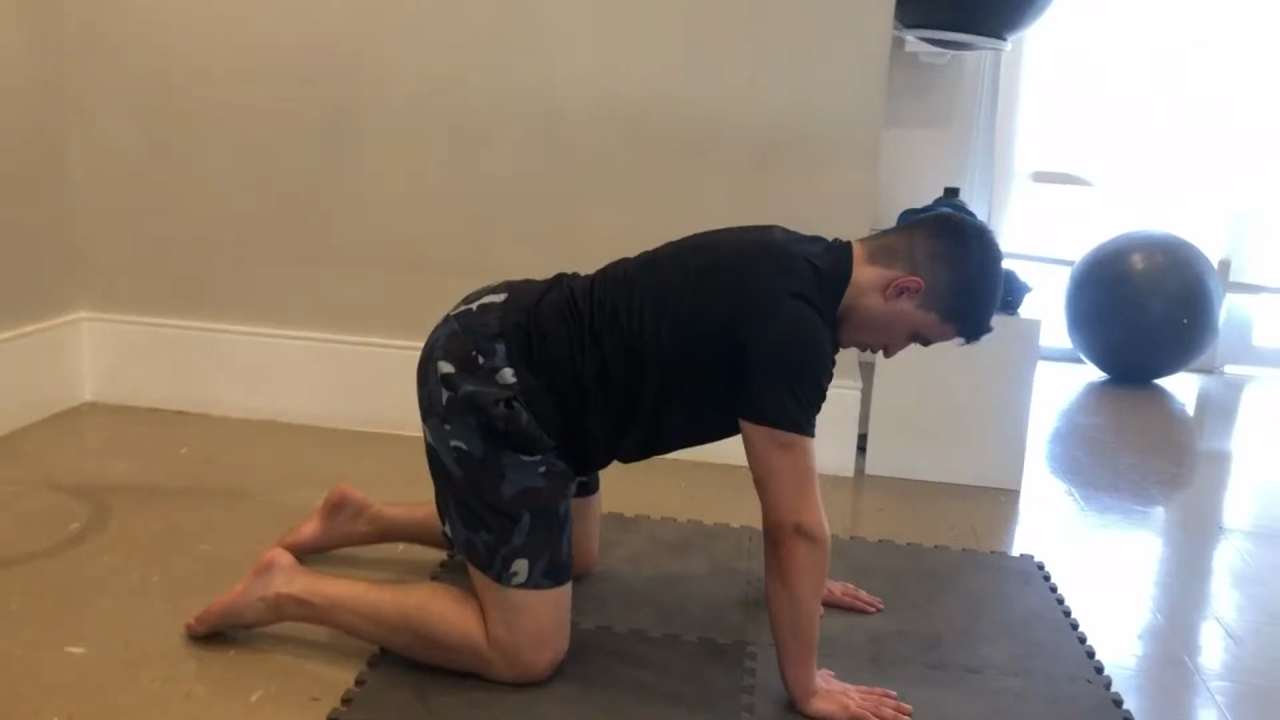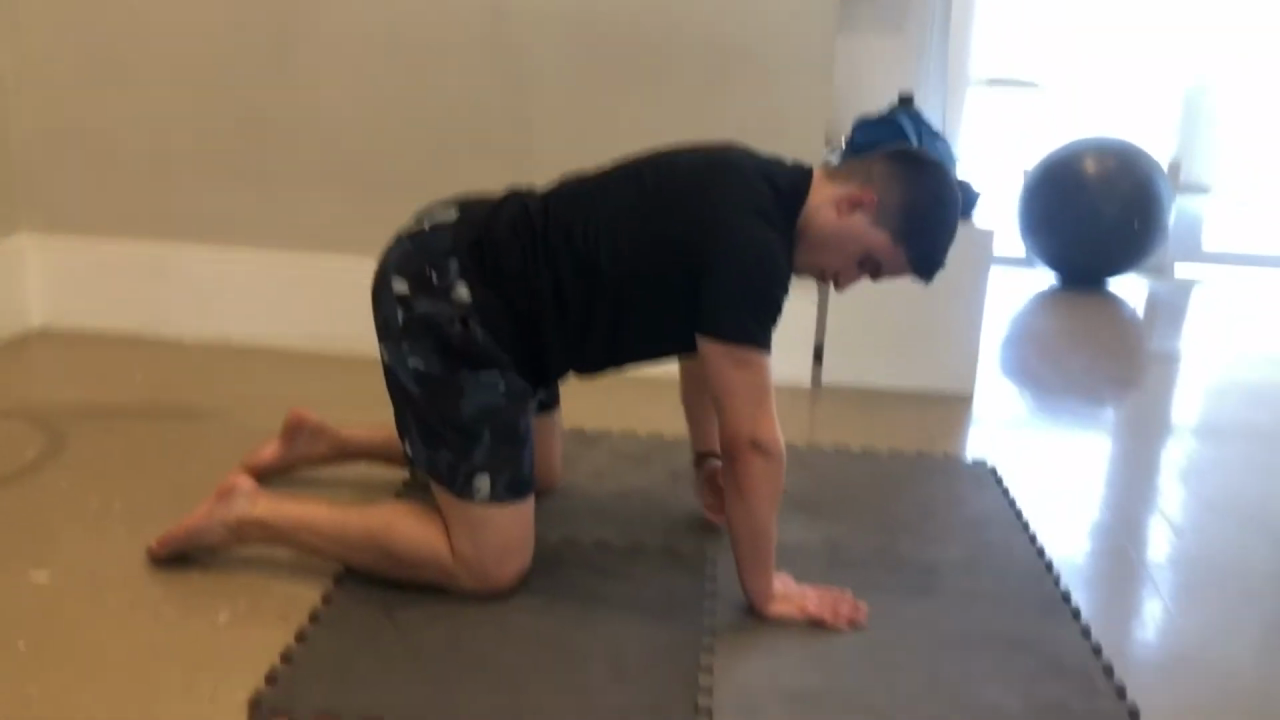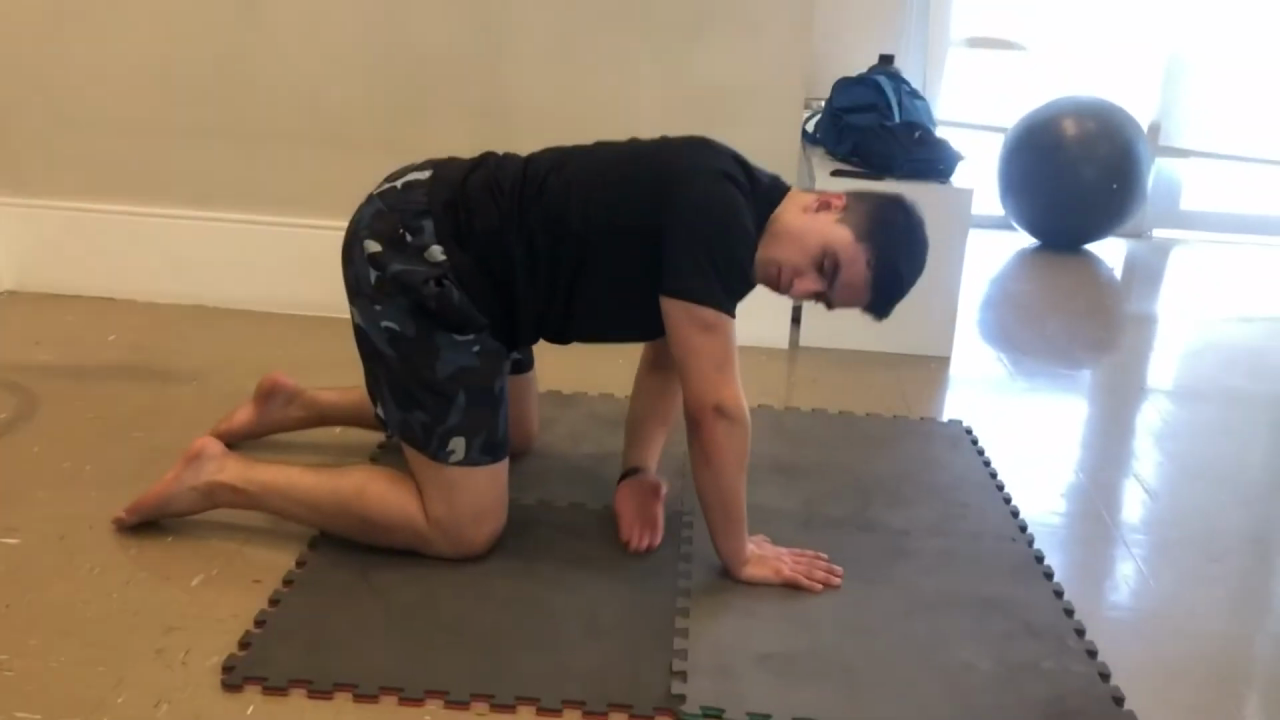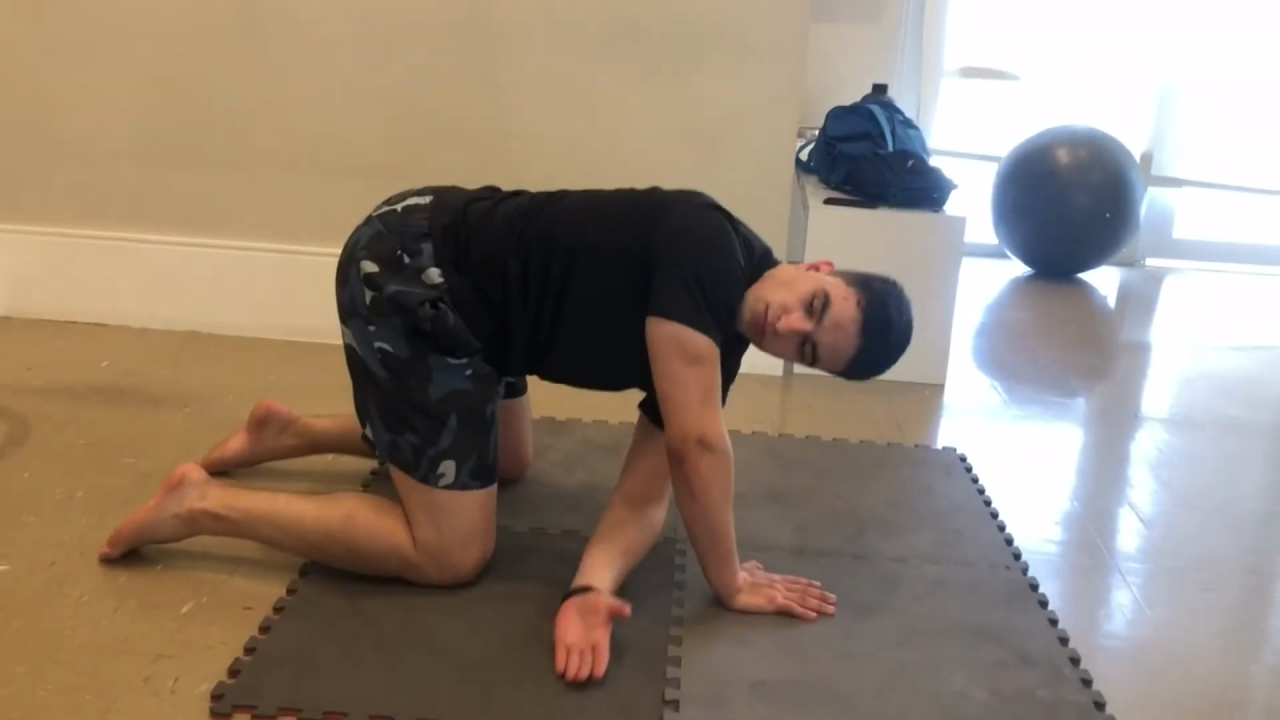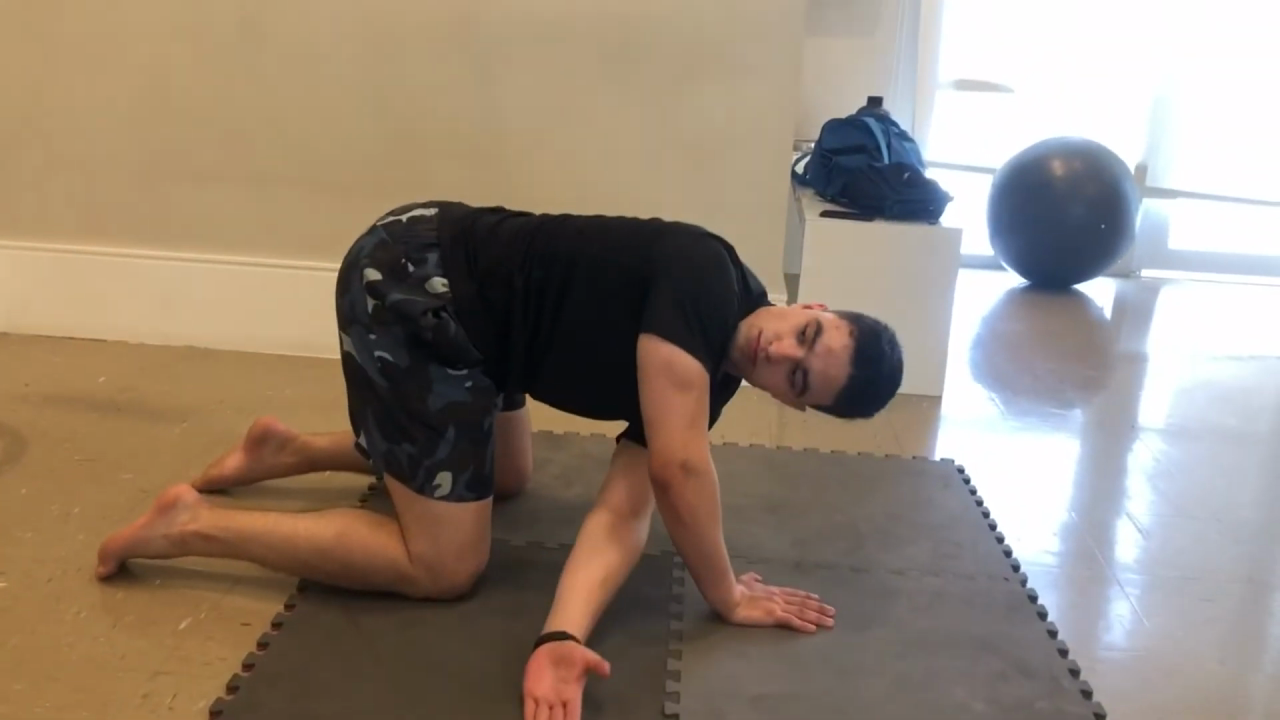
dt=0.4s
person 1, frame 1
left shoulder: (798, 275)
right shoulder: (793, 319)
right elbow: (796, 526)
left wrist: (804, 577)
left hip: (511, 355)
right hip: (487, 382)
left knee: (572, 560)
right knee: (526, 650)
left ankle: (364, 518)
right ankle: (288, 590)
person 1, frame 2
left shoulder: (755, 200)
right shoulder: (750, 236)
left elbow: (698, 333)
right elbow: (754, 439)
left wrist: (708, 460)
right wrist: (765, 589)
left hip: (467, 278)
right hip: (443, 299)
left knee: (536, 475)
right knee: (492, 562)
left ankle: (325, 439)
right ankle: (252, 512)
person 1, frame 3
left shoulder: (735, 237)
right shoulder: (717, 208)
left elbow: (668, 361)
right elbow: (715, 407)
left wrist: (638, 472)
right wrist: (738, 553)
left hip: (447, 250)
right hip: (412, 252)
left knee: (512, 437)
right knee: (465, 525)
left ankle: (296, 402)
right ankle: (221, 477)
person 1, frame 4
left shoulder: (718, 338)
right shoulder: (707, 248)
left elbow: (648, 488)
right elbow: (695, 445)
left wrist: (587, 592)
right wrist: (730, 582)
left hip: (443, 284)
right hip: (407, 274)
left knee: (505, 464)
right knee: (452, 552)
left ankle: (289, 431)
right ankle: (204, 505)
person 1, frame 5
left shoulder: (711, 373)
right shoulder: (706, 280)
left elbow: (622, 511)
right elbow: (679, 467)
left wrist: (560, 638)
right wrist: (727, 595)
left hip: (443, 300)
right hip: (410, 280)
left knee: (506, 477)
right knee: (446, 565)
left ankle: (288, 448)
right ankle: (195, 525)
